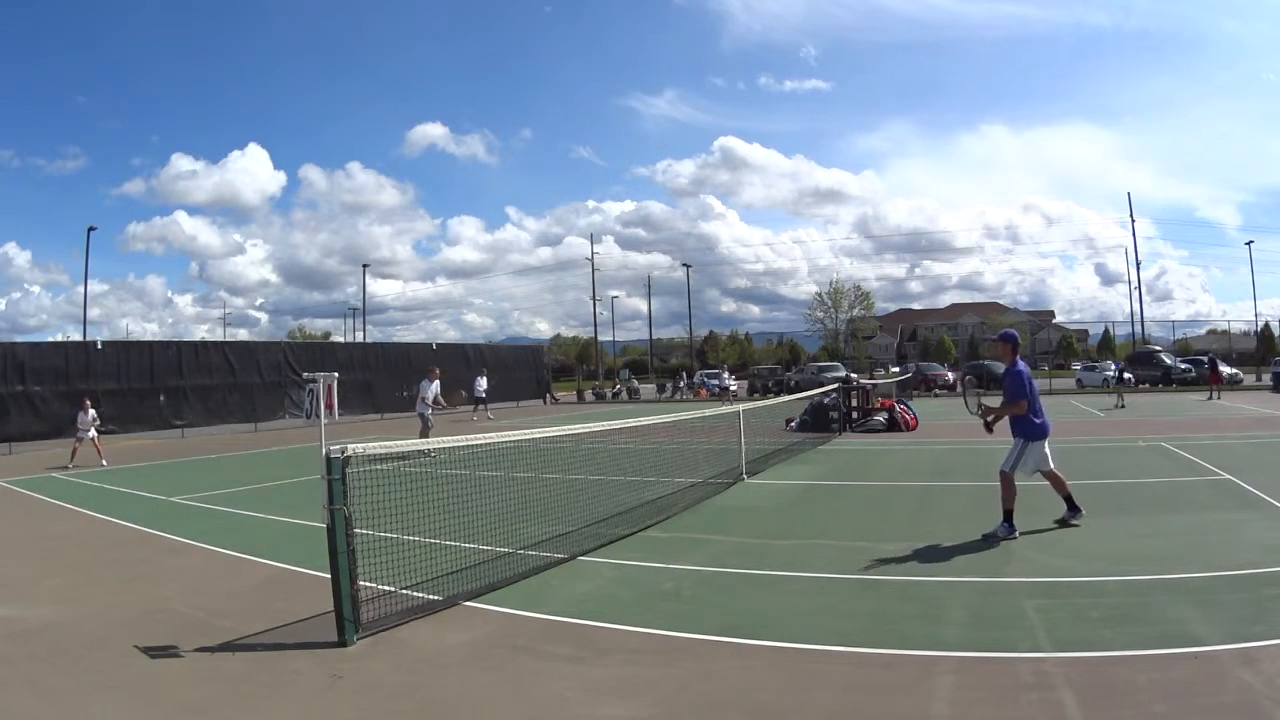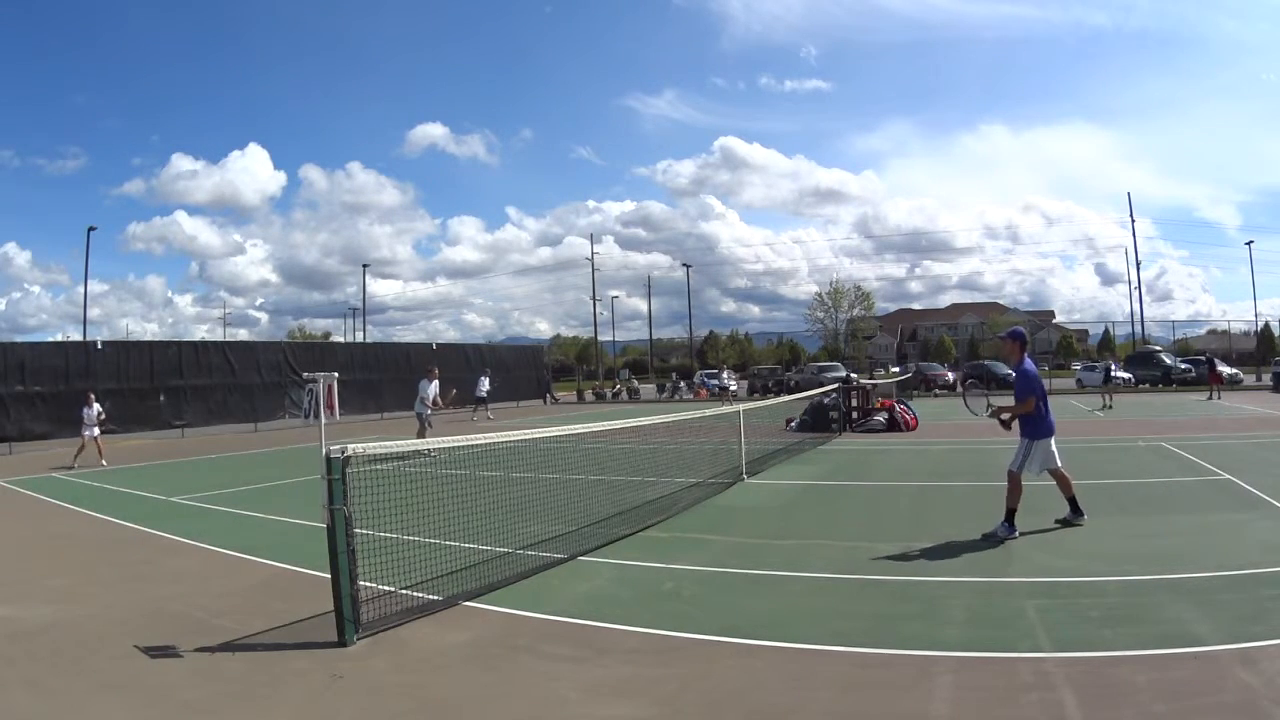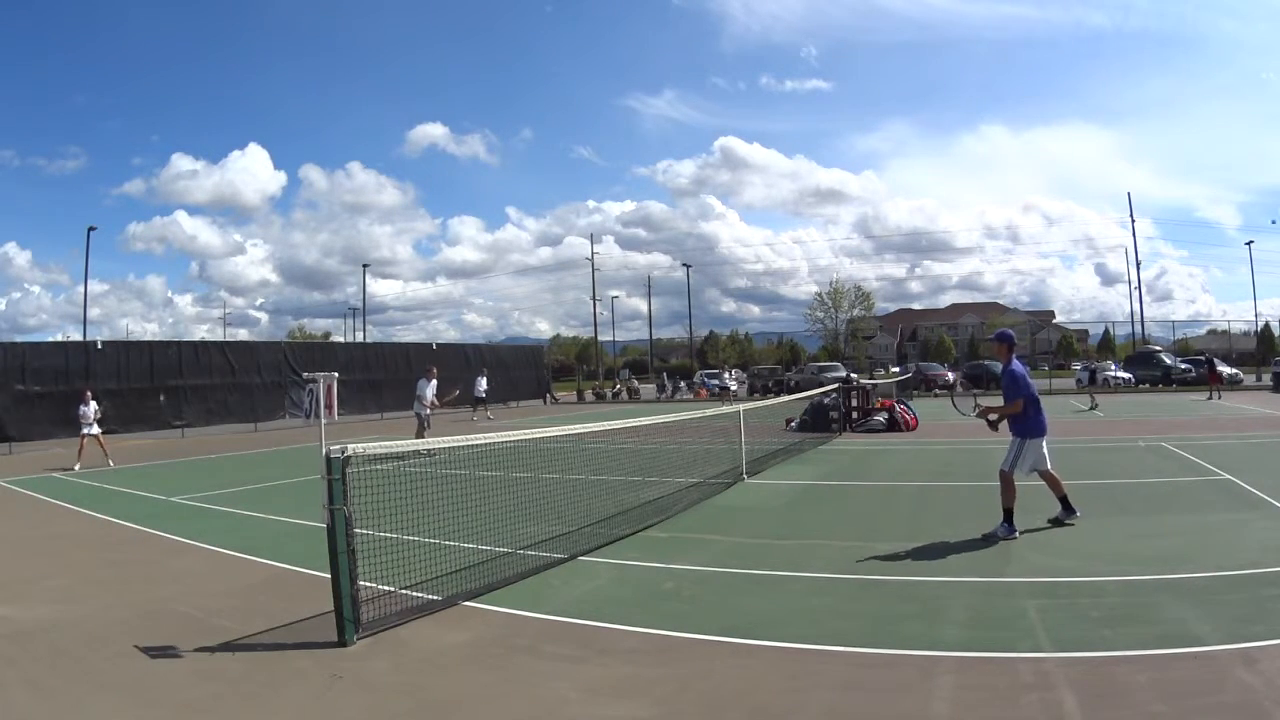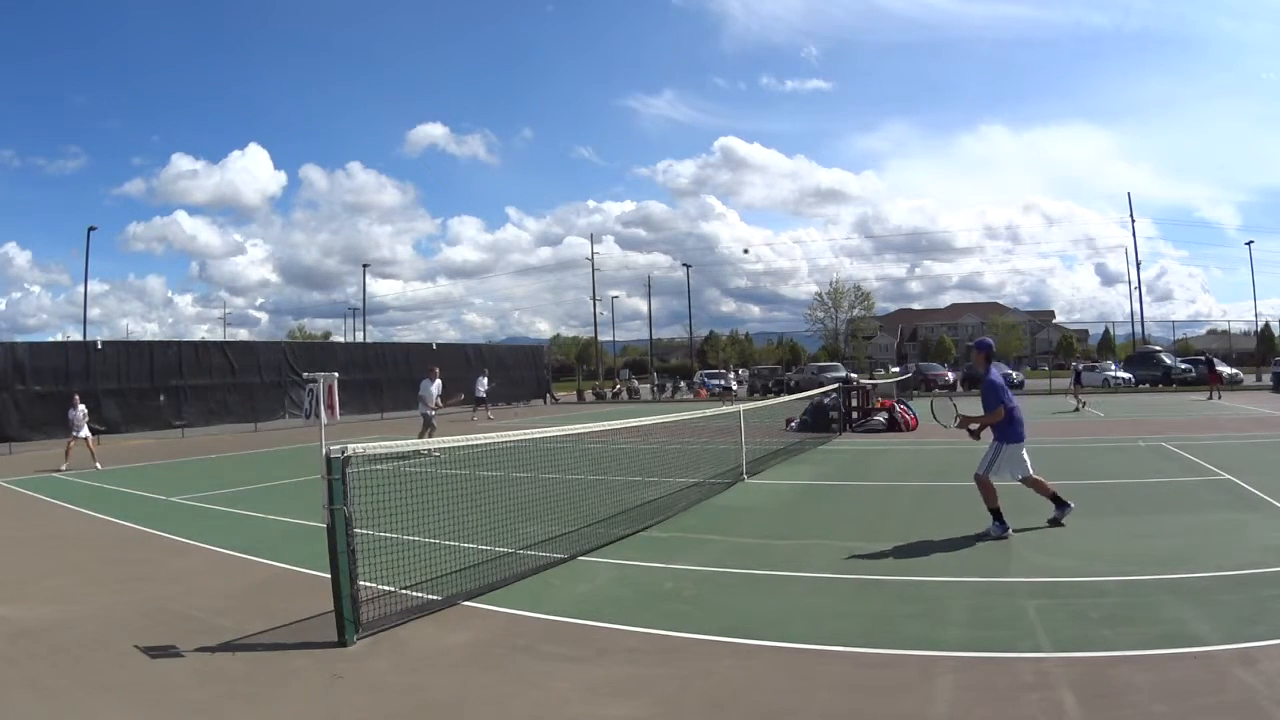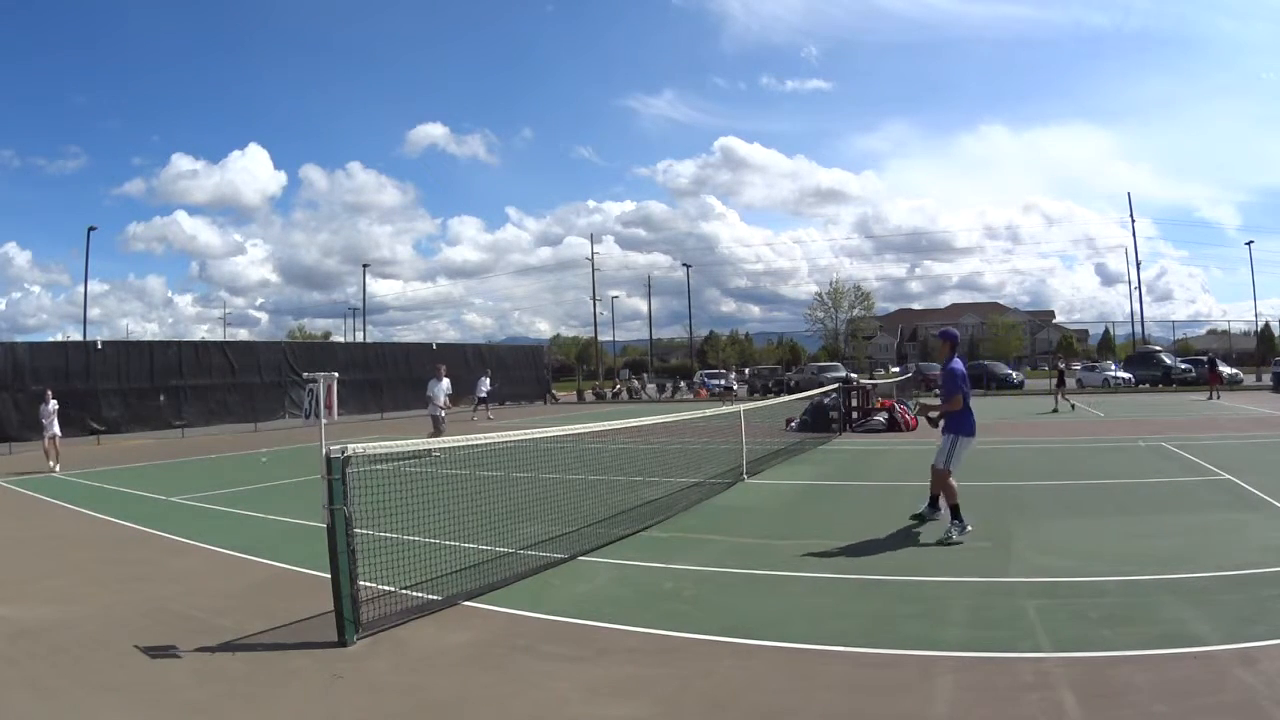
dt=0.4s
person 1, frame 1
left shoulder: (1018, 373)
right shoulder: (1010, 372)
left elbow: (1021, 407)
right elbow: (1007, 403)
left wrist: (992, 411)
right wrist: (992, 420)
left hip: (1029, 433)
right hip: (1037, 430)
left knee: (1006, 474)
right knee: (1048, 471)
left ankle: (1008, 526)
right ankle: (1074, 509)
person 1, frame 2
left shoulder: (1025, 371)
right shoulder: (1023, 367)
left elbow: (1029, 405)
left wrist: (1003, 410)
right wrist: (1010, 419)
left hip: (1035, 432)
right hip: (1042, 428)
left knee: (1014, 474)
right knee: (1055, 469)
left ankle: (1009, 526)
right ankle: (1076, 512)
person 1, frame 3
left shoulder: (1012, 372)
right shoulder: (1013, 369)
left elbow: (1017, 406)
left wrist: (990, 410)
right wrist: (997, 419)
left hip: (1027, 431)
right hip: (1035, 428)
left knee: (1006, 474)
right knee: (1044, 471)
left ankle: (1008, 526)
right ankle: (1068, 510)
person 1, frame 4
left shoulder: (989, 381)
right shoulder: (989, 378)
left elbow: (999, 415)
left wrist: (972, 422)
right wrist: (979, 427)
left hip: (1007, 438)
right hip: (1013, 435)
left knee: (981, 477)
right knee: (1027, 477)
left ankle: (1000, 525)
right ankle: (1062, 505)
person 1, frame 5
left shoulder: (954, 369)
right shoulder: (950, 366)
left elbow: (957, 403)
left wrist: (930, 408)
right wrist: (937, 415)
left hip: (960, 429)
right hip: (953, 428)
left knee: (943, 473)
right knee: (937, 469)
left ankle: (958, 523)
right ankle: (932, 508)
